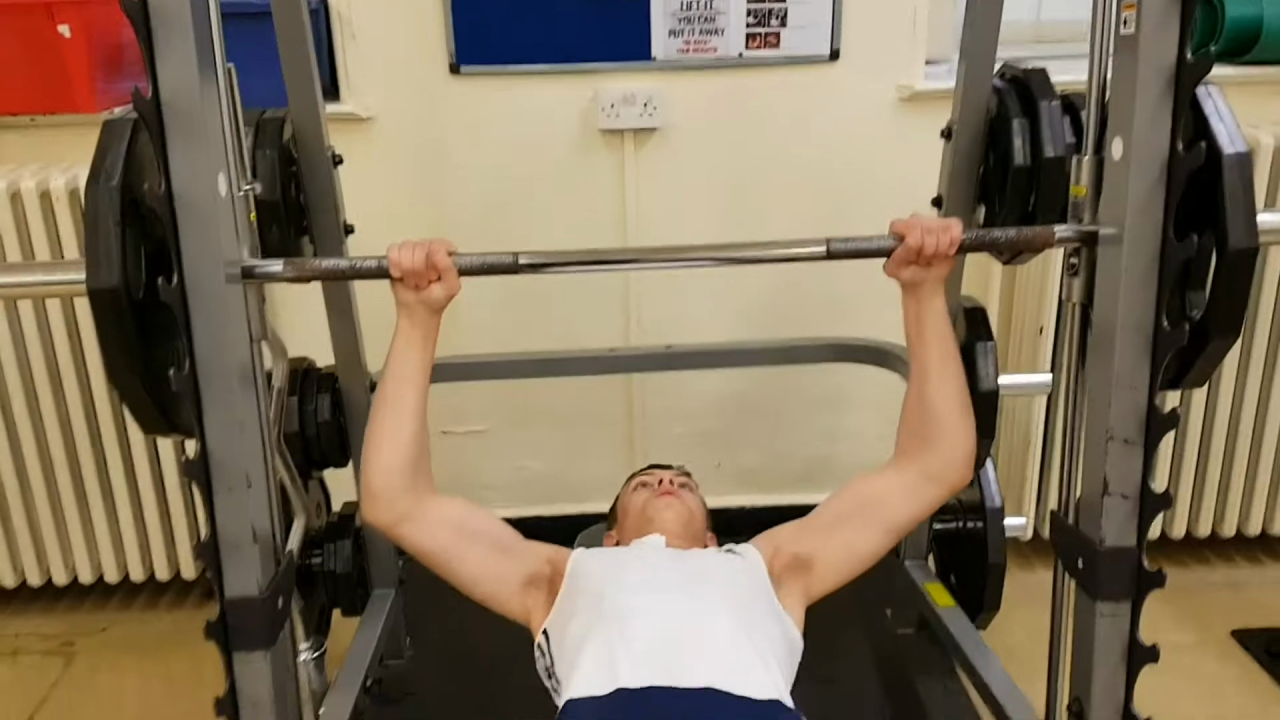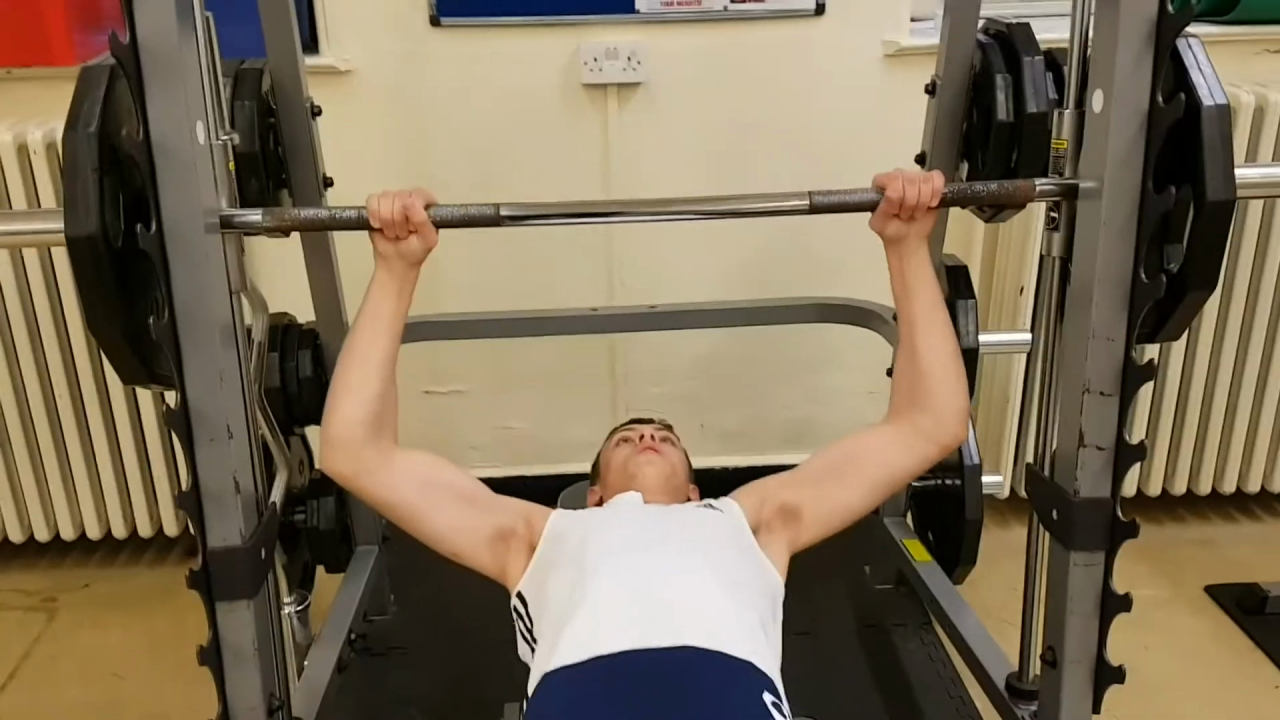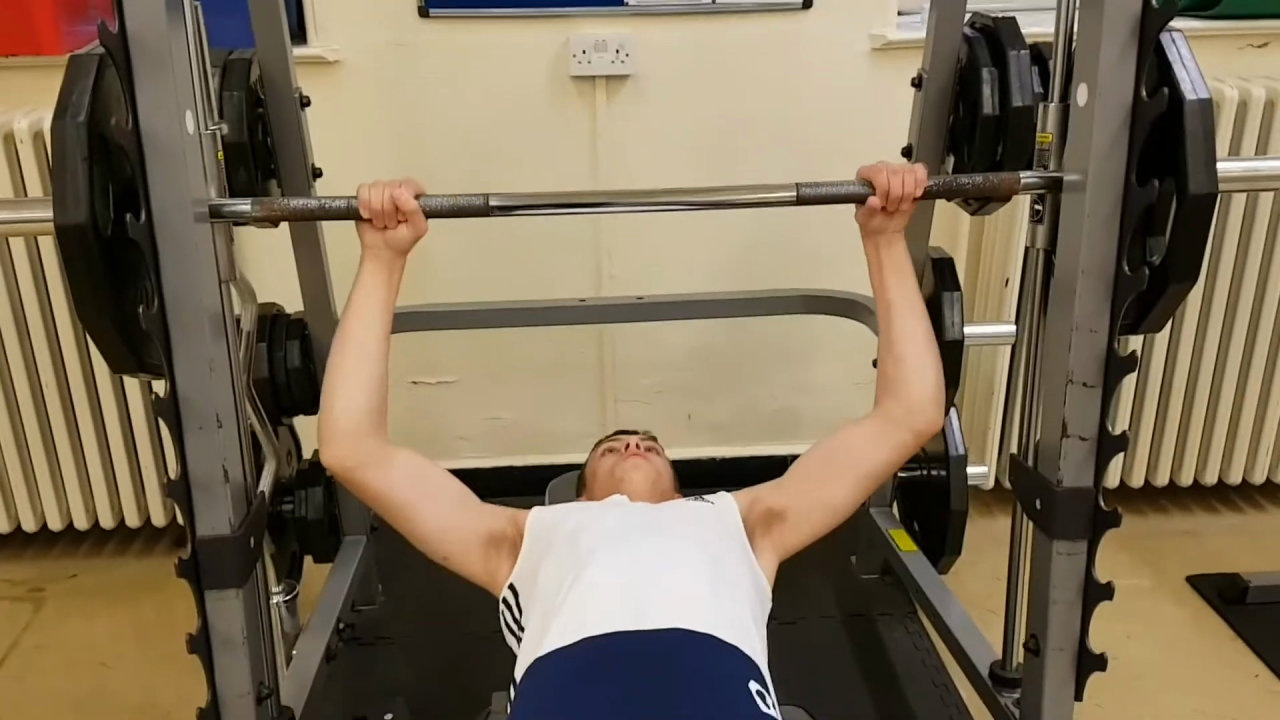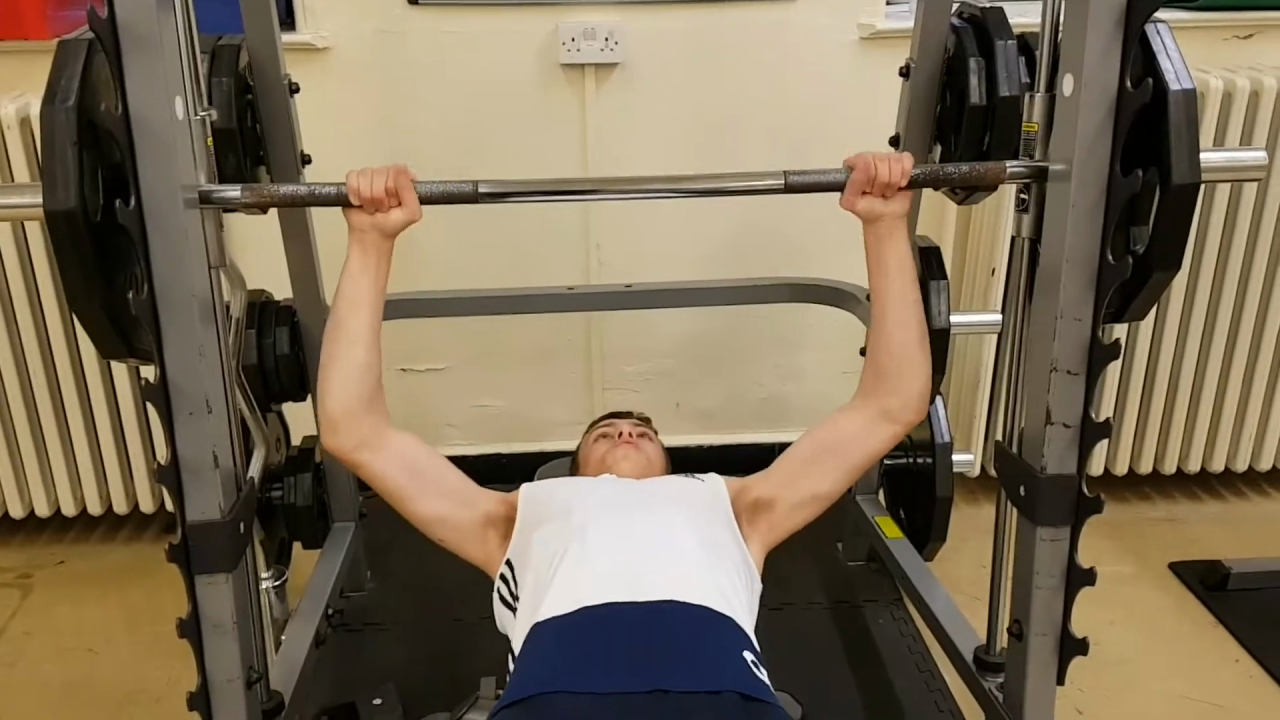
dt=0.4s
person 1, frame 1
left shoulder: (766, 569)
right shoulder: (567, 577)
left elbow: (936, 467)
right elbow: (395, 500)
left wrist: (924, 291)
right wrist: (419, 315)
person 1, frame 2
left shoulder: (749, 521)
right shoulder: (543, 536)
left elbow: (931, 425)
right elbow: (355, 452)
left wrist: (907, 246)
right wrist: (396, 266)
person 1, frame 3
left shoulder: (736, 521)
right shoulder: (530, 535)
left elbow: (910, 415)
right elbow: (352, 447)
left wrist: (884, 239)
right wrist: (383, 256)
person 1, frame 4
left shoulder: (727, 503)
right shoulder: (523, 513)
left elbow: (892, 406)
right elbow: (352, 429)
left wrist: (885, 224)
right wrist: (372, 238)
